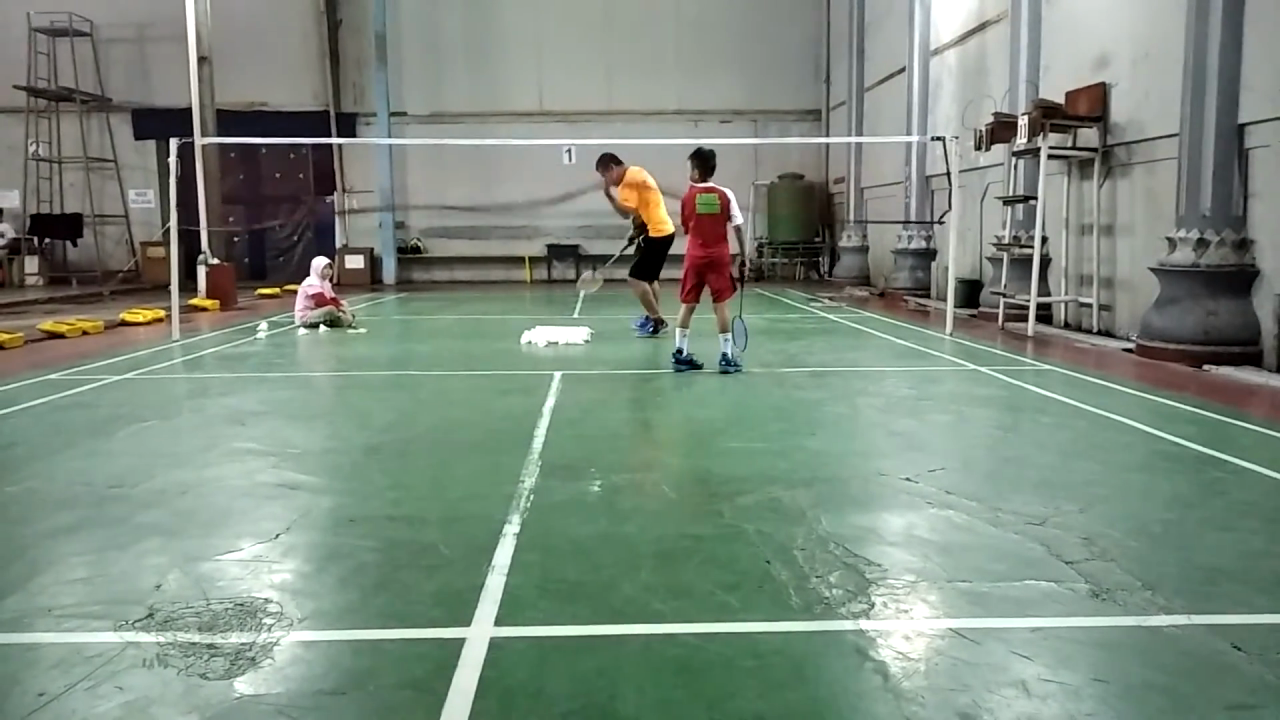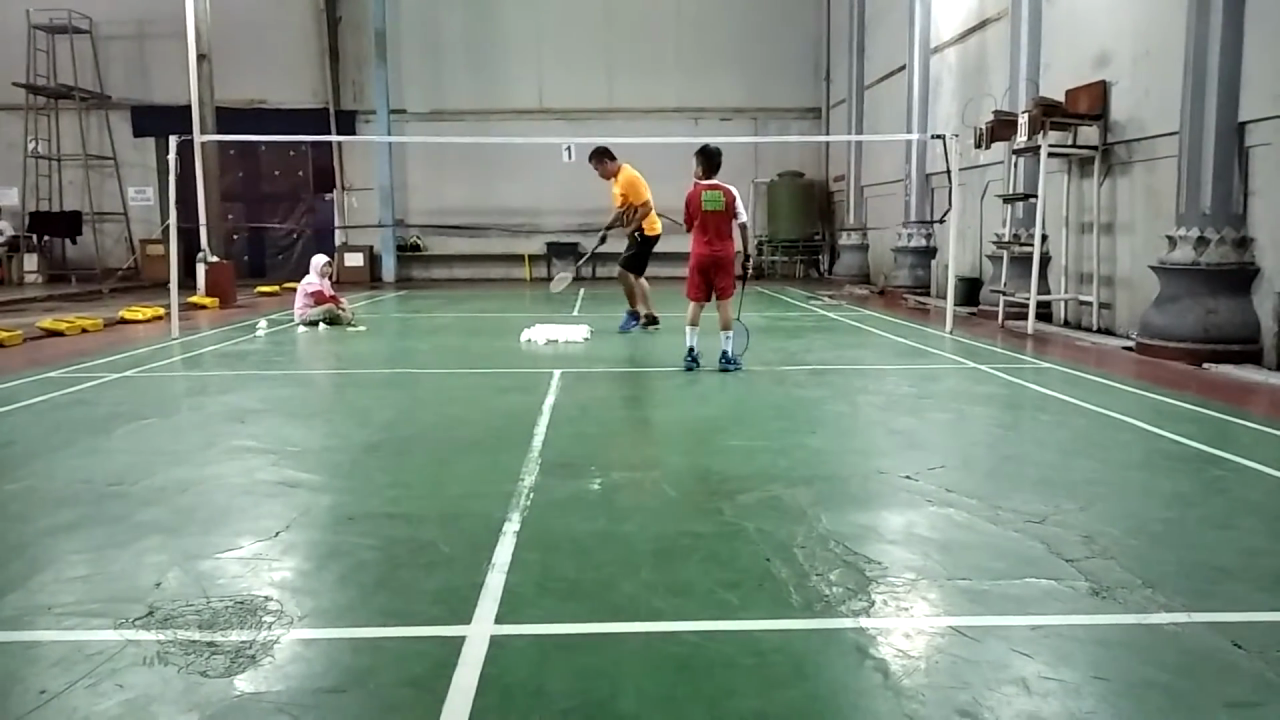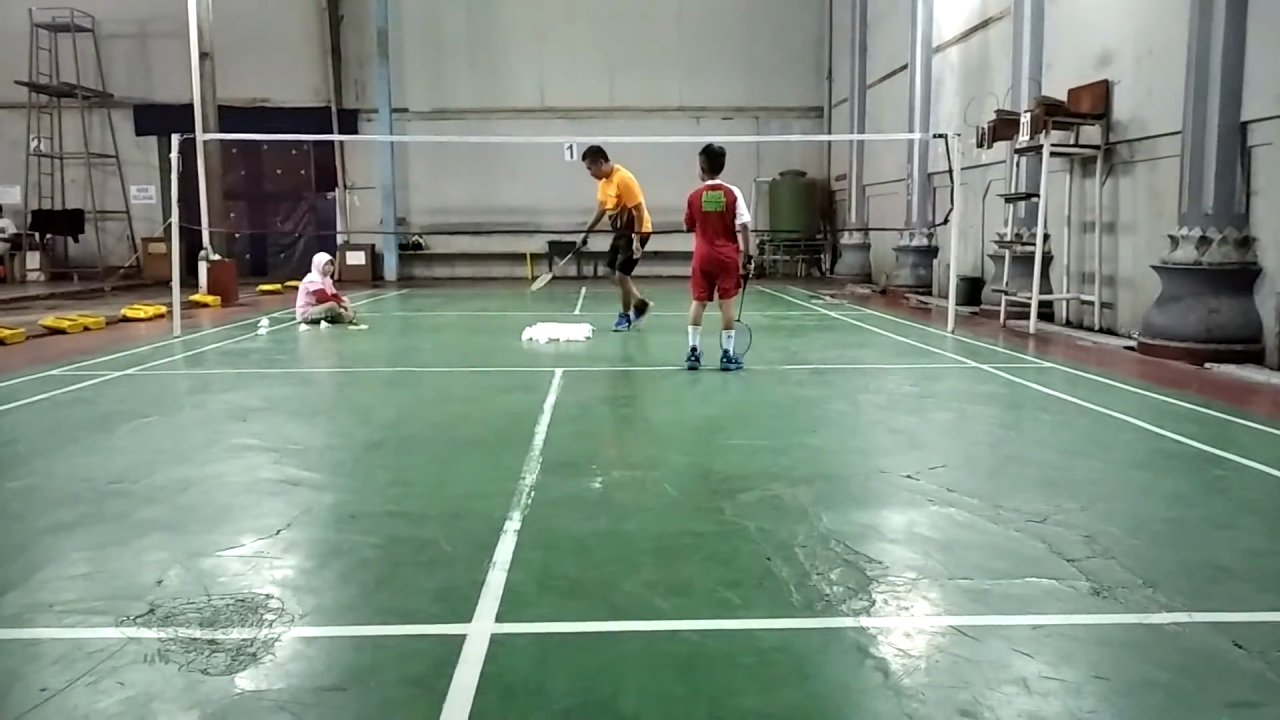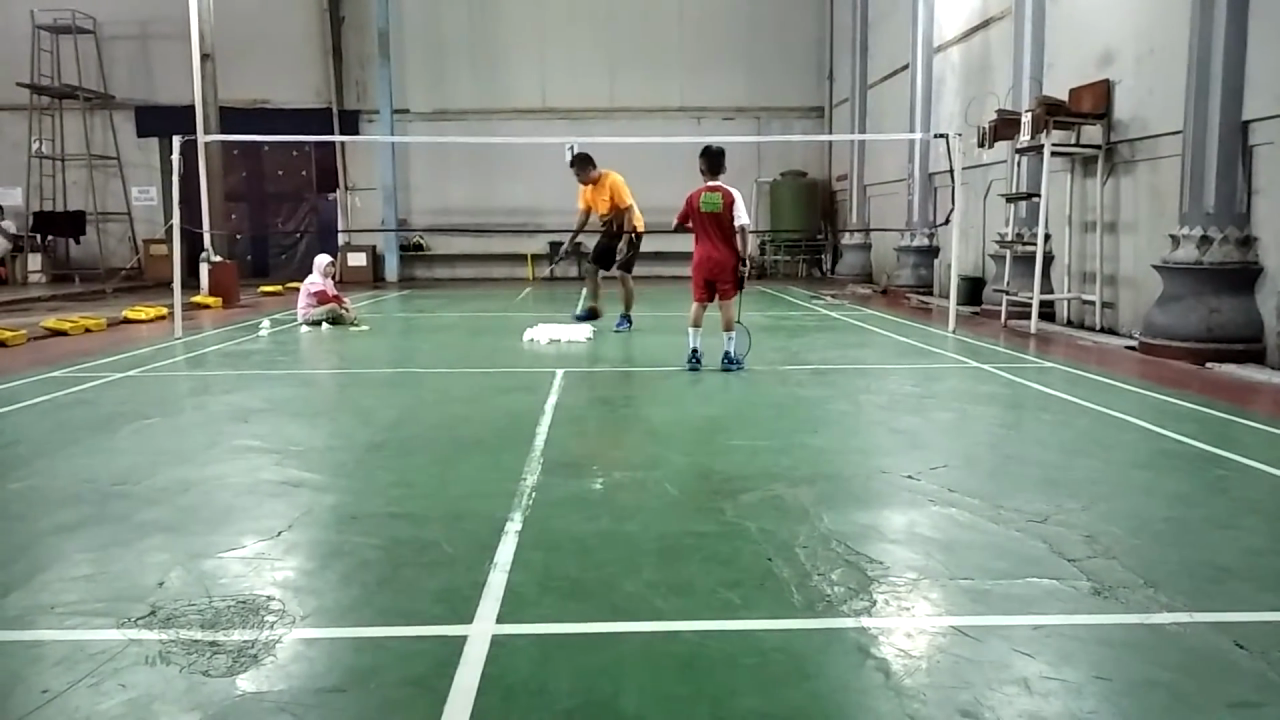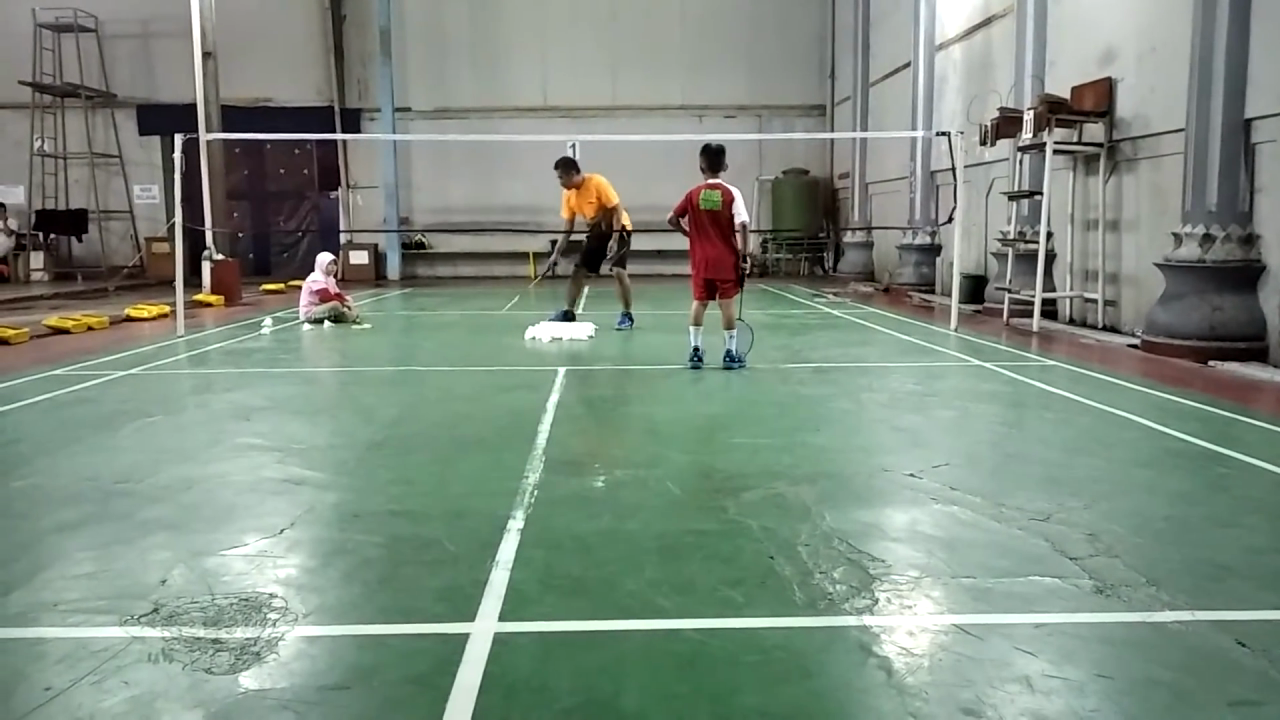
dt=0.2s
person 1, frame 1
left shoulder: (688, 197)
right shoulder: (725, 195)
left elbow: (686, 229)
right elbow: (738, 228)
right wrist: (743, 257)
left hip: (694, 258)
right hip: (719, 258)
left knee: (687, 305)
right knee: (721, 306)
left ankle: (680, 354)
right ankle: (726, 357)
person 1, frame 2
left shoulder: (693, 194)
right shoulder: (730, 192)
left elbow: (689, 226)
right elbow: (743, 225)
right wrist: (747, 254)
left hip: (699, 256)
right hip: (723, 256)
left knee: (696, 303)
right knee: (723, 304)
left ankle: (691, 352)
right ankle: (726, 355)
person 1, frame 3
left shoulder: (695, 195)
right shoulder: (733, 193)
left elbow: (689, 227)
right elbow: (744, 226)
right wrist: (748, 256)
left hip: (703, 257)
right hip: (727, 257)
left knee: (698, 301)
right knee: (726, 303)
left ankle: (693, 351)
right ankle: (728, 354)
person 1, frame 4
left shoulder: (694, 197)
right shoulder: (732, 195)
left elbow: (678, 225)
right elbow: (742, 228)
right wrist: (744, 258)
left hip: (702, 259)
right hip: (727, 259)
left knee: (699, 303)
right knee: (726, 304)
left ankle: (694, 353)
right ankle: (729, 355)
person 1, frame 5
left shoulder: (693, 194)
right shoulder: (732, 193)
left elbow: (672, 219)
right elbow: (743, 225)
left wrist: (688, 233)
right wrist: (743, 254)
left hip: (701, 257)
right hip: (726, 257)
left knee: (699, 301)
right knee: (726, 303)
left ankle: (695, 351)
right ankle: (730, 354)
person 2, frame 1
left shoulder: (631, 179)
right shoulder: (635, 174)
left elbow: (626, 212)
left wrist: (609, 194)
left hip: (655, 233)
right hip: (660, 232)
left knee: (635, 279)
right knee: (647, 278)
left ankle: (657, 321)
right ankle: (653, 319)
person 2, frame 2
left shoulder: (629, 177)
right shoulder: (615, 178)
left elbow: (647, 207)
left wrist: (631, 229)
right wrist: (606, 229)
left hip: (646, 231)
right hip: (636, 231)
left knee: (624, 271)
right knee: (636, 275)
left ankle: (634, 313)
right ankle: (650, 316)
person 2, frame 3
left shoulder: (623, 178)
right shoulder: (602, 181)
left elbow: (639, 210)
right elbow: (602, 208)
left wrist: (637, 239)
right wrist: (587, 232)
left hip: (636, 232)
right hip: (619, 231)
left knee: (621, 274)
right knee: (613, 270)
left ankle: (627, 314)
right ankle: (640, 302)
person 2, frame 4
left shoulder: (613, 181)
right shoulder: (585, 188)
left elbow: (629, 211)
right elbow: (583, 216)
left wrist: (625, 240)
right wrist: (570, 242)
left hip: (630, 230)
right hip: (609, 231)
left knee: (622, 273)
right knee: (591, 267)
left ankle: (626, 316)
right ankle: (593, 308)
person 2, frame 5
left shoulder: (597, 183)
right shoulder: (568, 194)
left elbow: (617, 210)
right elbow: (567, 228)
left wrist: (615, 239)
right wrist: (556, 254)
left hip: (618, 229)
right hip: (596, 234)
left knee: (618, 271)
right knee: (579, 272)
left ankle: (627, 314)
right ankle: (569, 312)
